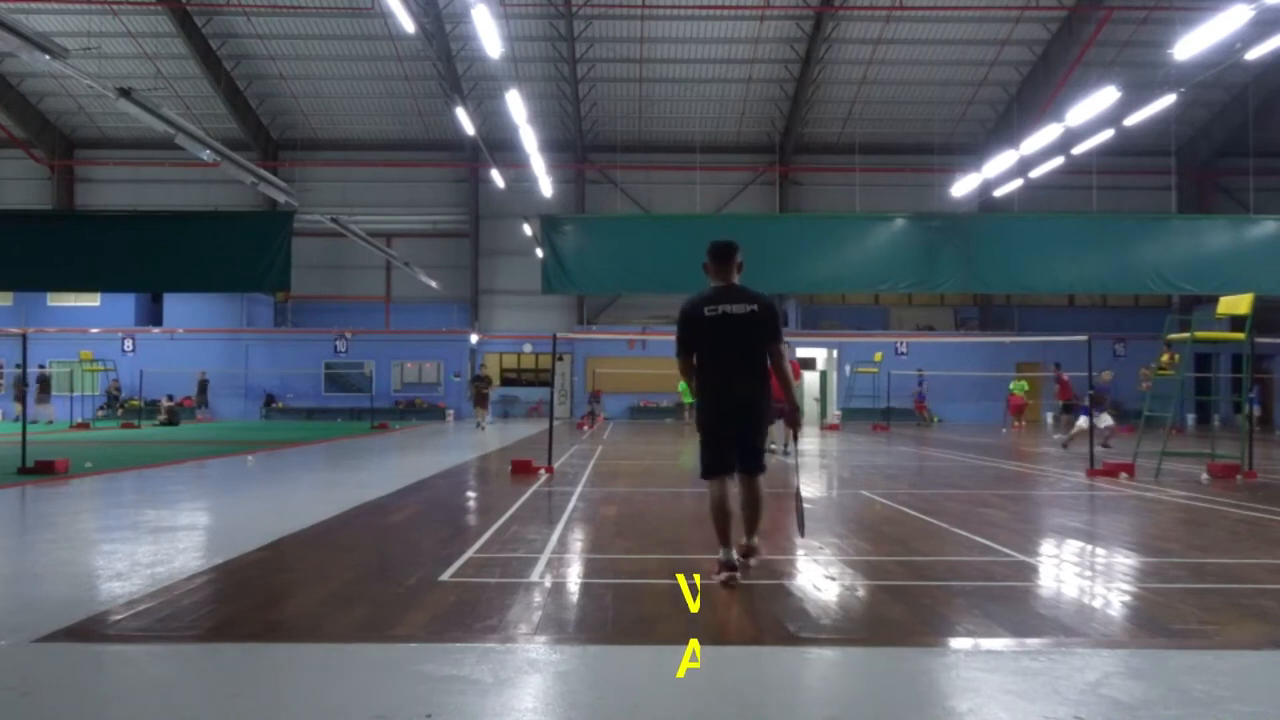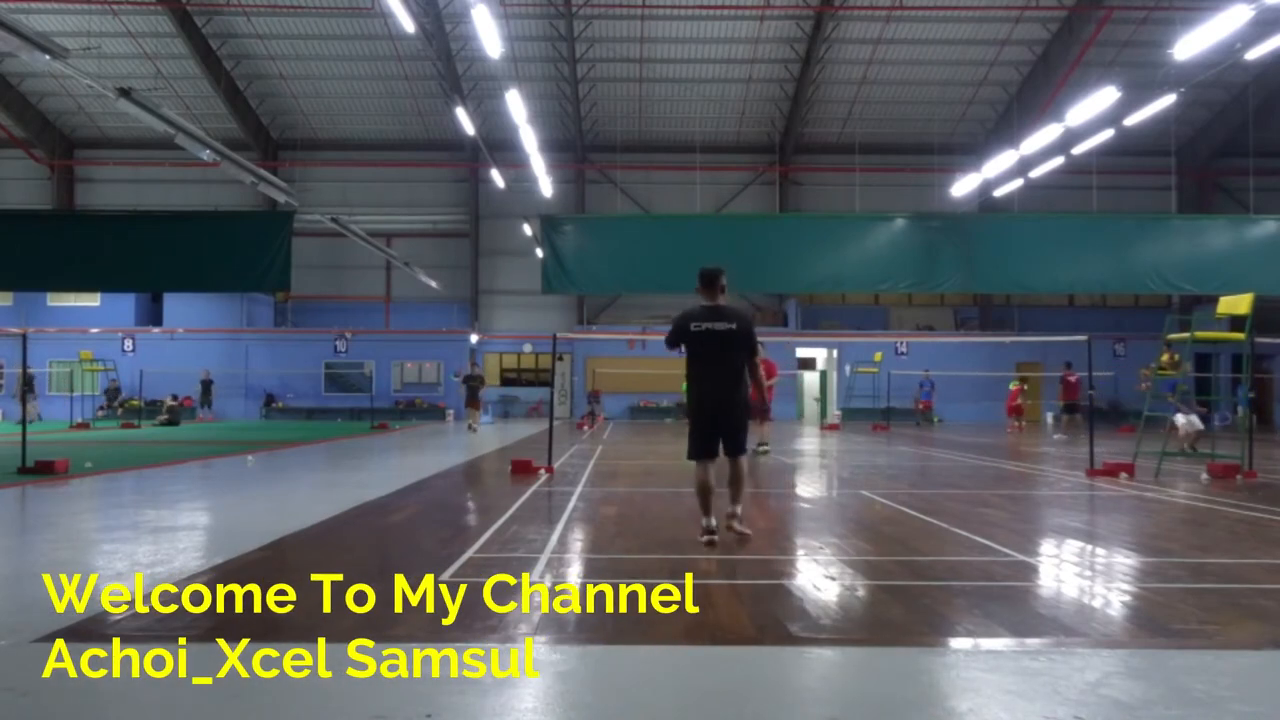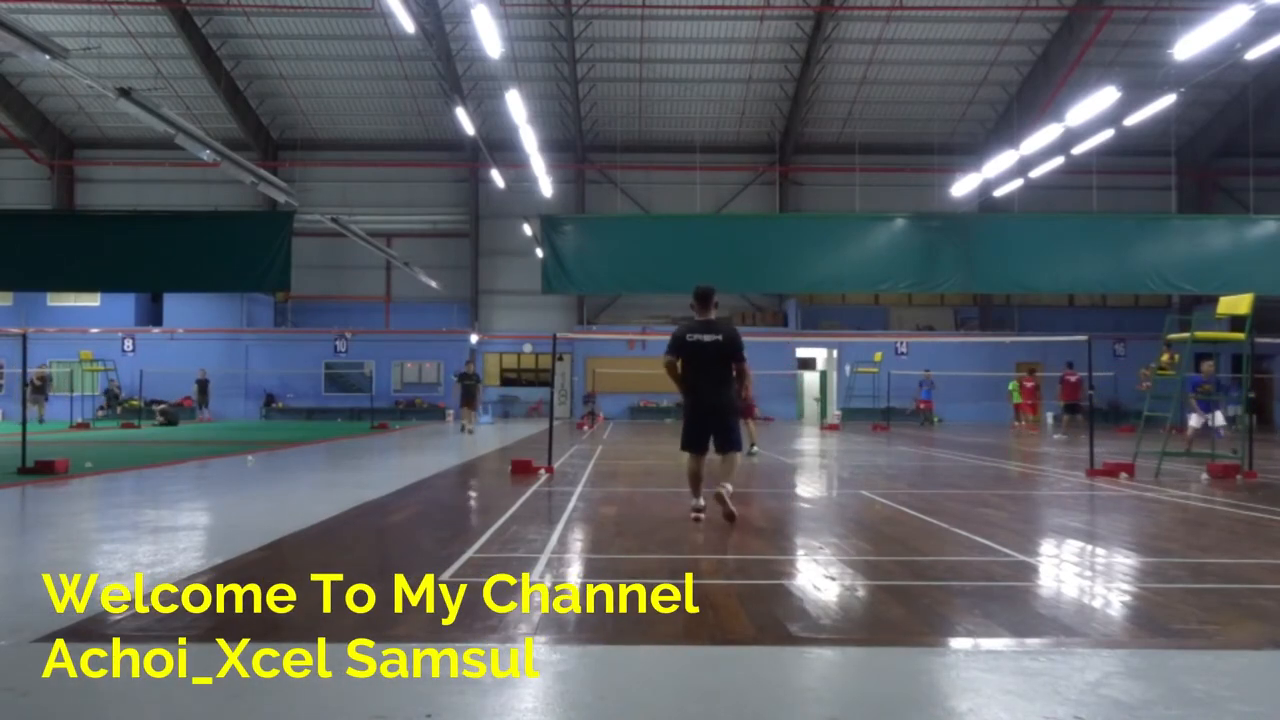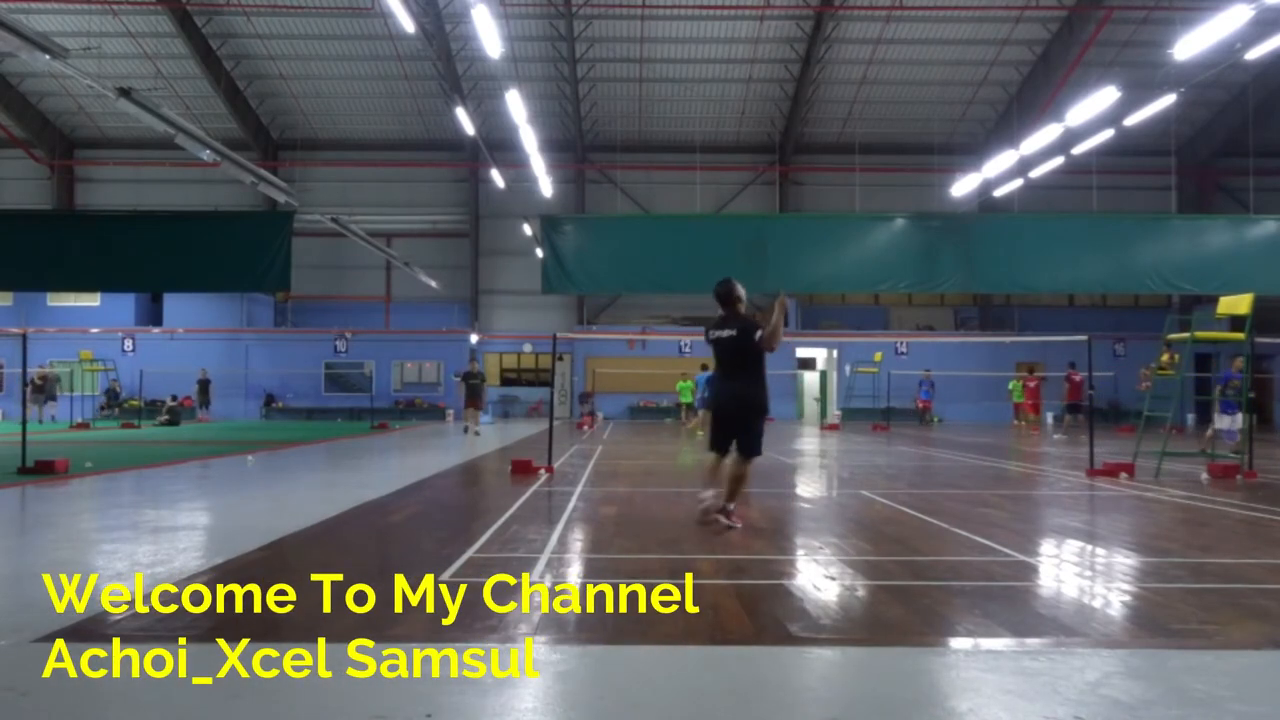
dt=1s
person 1, frame 1
left shoulder: (693, 308)
right shoulder: (763, 305)
left elbow: (684, 362)
right elbow: (778, 357)
left wrist: (695, 385)
right wrist: (792, 403)
left hip: (713, 407)
right hip: (754, 405)
left knee: (719, 481)
right knee: (750, 477)
left ankle: (727, 558)
right ankle: (749, 543)
person 1, frame 2
left shoulder: (687, 319)
right shoulder: (741, 320)
left elbow: (670, 344)
right elbow: (753, 364)
right wrist: (761, 395)
left hip: (700, 402)
right hip: (734, 401)
left knee: (703, 463)
right knee: (736, 457)
left ankle: (708, 524)
right ankle: (735, 512)
person 1, frame 3
left shoulder: (682, 332)
right shoulder: (729, 332)
left elbow: (669, 362)
right elbow: (741, 369)
left wrist: (681, 386)
right wrist: (741, 389)
left hip: (695, 402)
right hip: (725, 402)
left knee: (696, 455)
right knee: (731, 450)
left ankle: (697, 504)
right ankle: (725, 487)
person 1, frame 4
left shoulder: (714, 328)
right shoulder: (746, 324)
right elbow: (770, 344)
right wrist: (779, 312)
left hip: (720, 400)
right hip: (749, 401)
left knee: (718, 454)
right knee: (745, 457)
left ankle: (708, 497)
right ankle: (727, 508)
